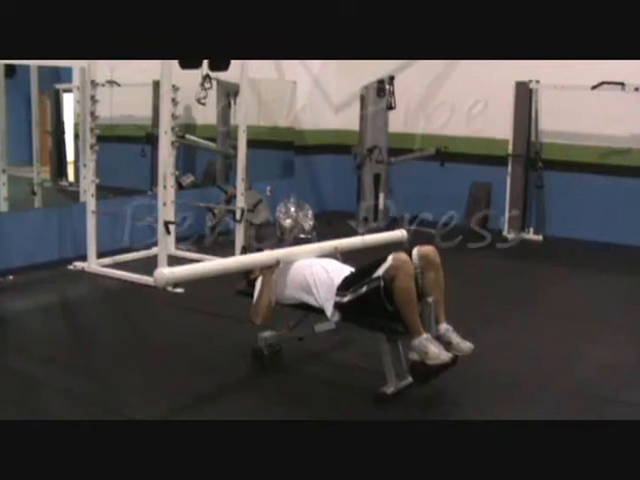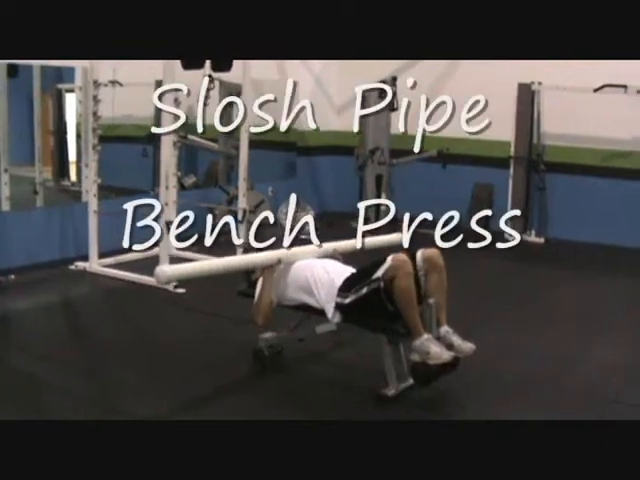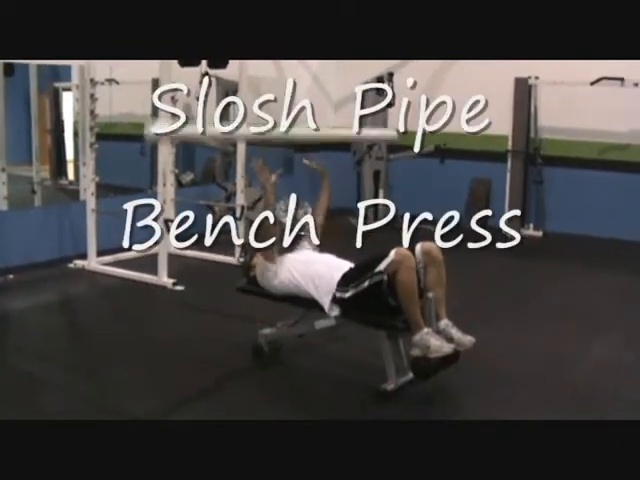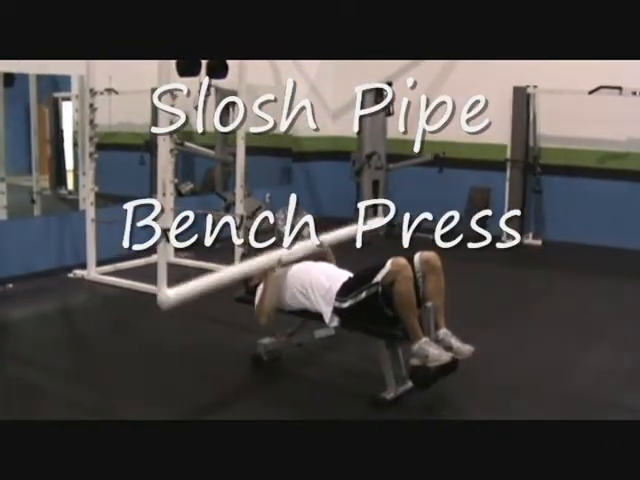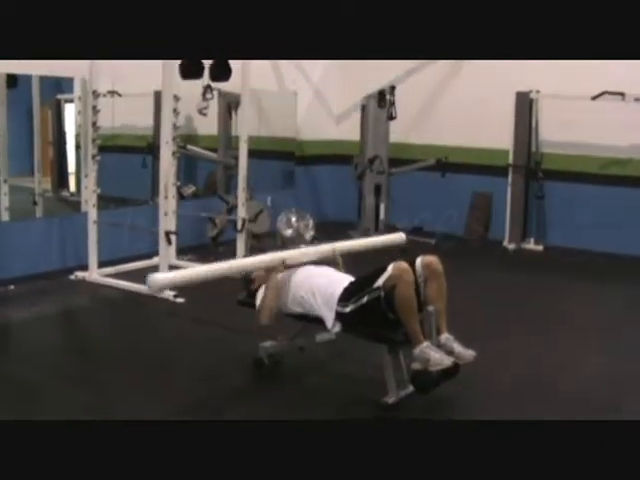
dt=1s
person 1, frame 1
left shoulder: (292, 265)
right shoulder: (267, 279)
right elbow: (260, 319)
right wrist: (267, 273)
left hip: (356, 284)
right hip: (342, 296)
left knee: (428, 254)
right knee: (399, 263)
left ankle: (442, 330)
right ankle: (420, 342)
person 1, frame 2
left shoulder: (295, 267)
right shoulder: (269, 280)
right elbow: (261, 320)
left wrist: (336, 258)
right wrist: (269, 273)
left hip: (357, 286)
right hip: (343, 298)
left knee: (431, 257)
right knee: (399, 263)
left ankle: (443, 332)
right ankle: (421, 343)
person 1, frame 3
left shoulder: (299, 255)
right shoulder: (269, 274)
left elbow: (318, 220)
right elbow: (268, 232)
left wrist: (325, 179)
right wrist: (269, 191)
left hip: (355, 282)
right hip: (342, 291)
left knee: (430, 251)
right knee: (402, 258)
left ankle: (443, 325)
right ankle: (421, 337)
person 1, frame 4
left shoulder: (290, 273)
right shoulder: (265, 289)
right elbow: (263, 318)
left wrist: (326, 252)
right wrist: (269, 271)
left hip: (351, 284)
right hip: (341, 299)
left knee: (429, 259)
right knee: (398, 266)
left ankle: (441, 333)
right ankle: (419, 344)
person 1, frame 5
left shoulder: (295, 276)
right shoulder: (266, 292)
right elbow: (264, 320)
left wrist: (336, 257)
right wrist: (274, 274)
left hip: (353, 291)
right hip: (343, 306)
left knee: (431, 263)
right knee: (401, 270)
left ankle: (443, 339)
right ankle: (421, 349)
